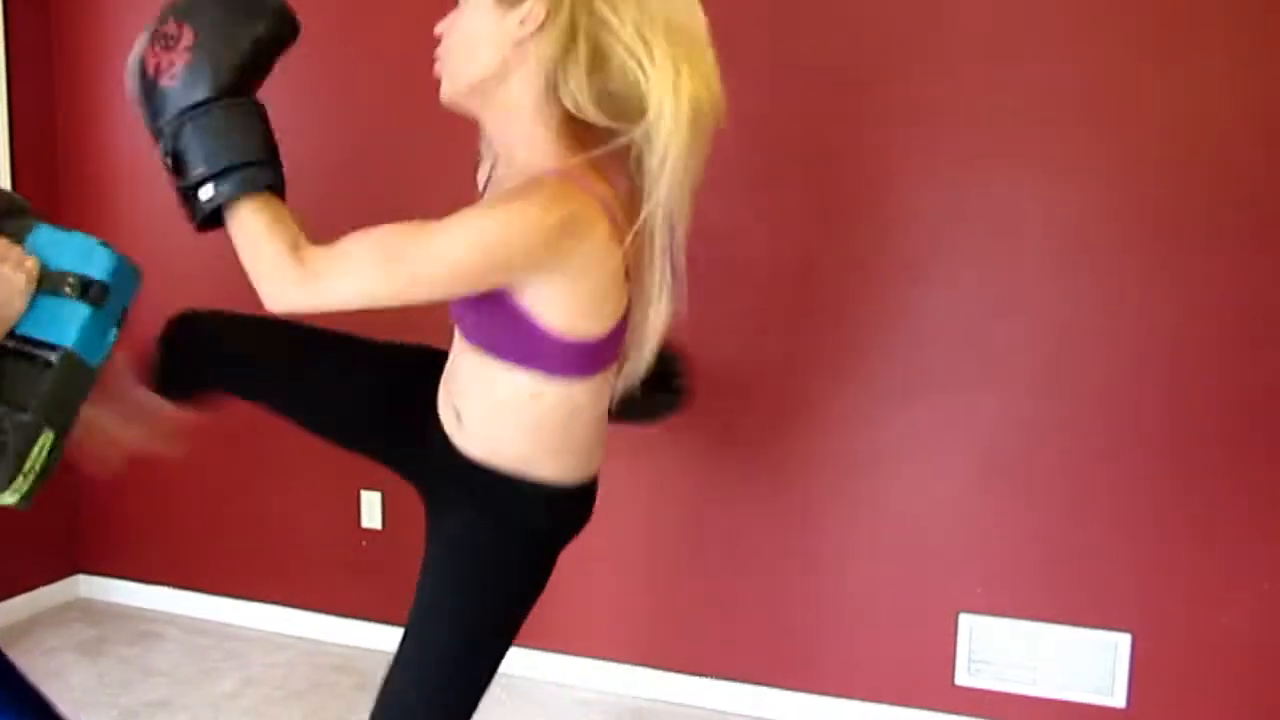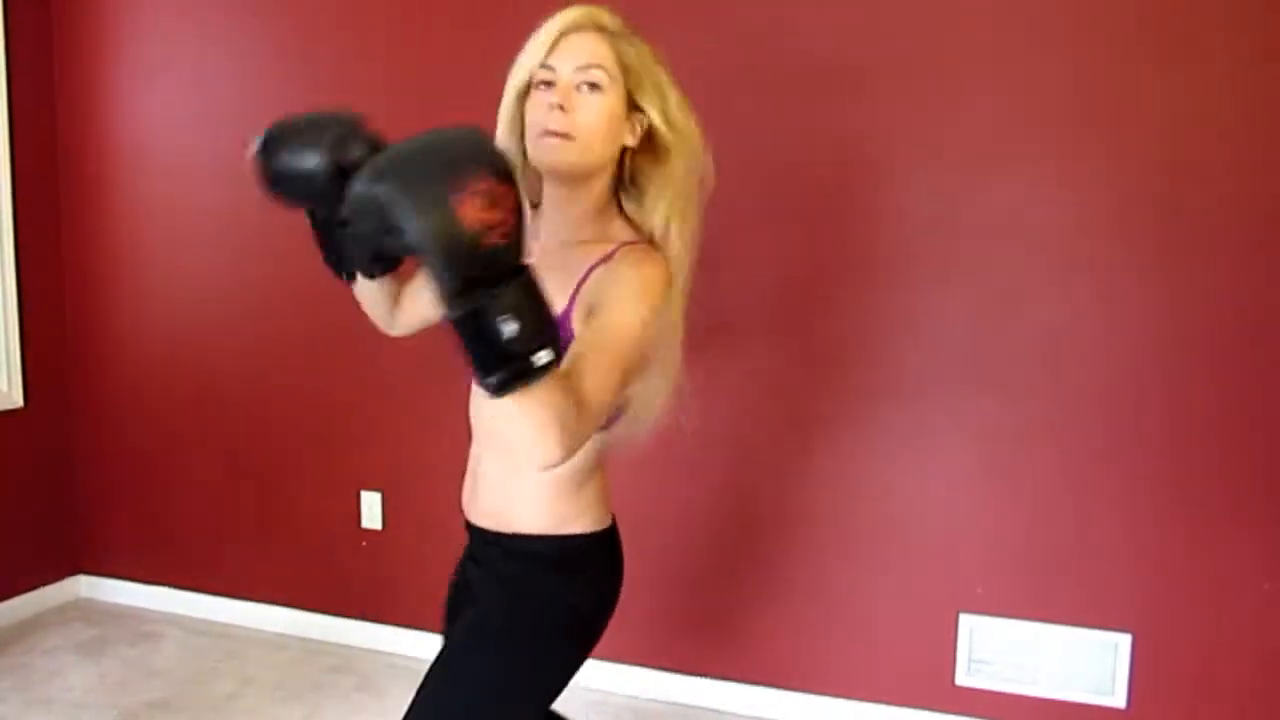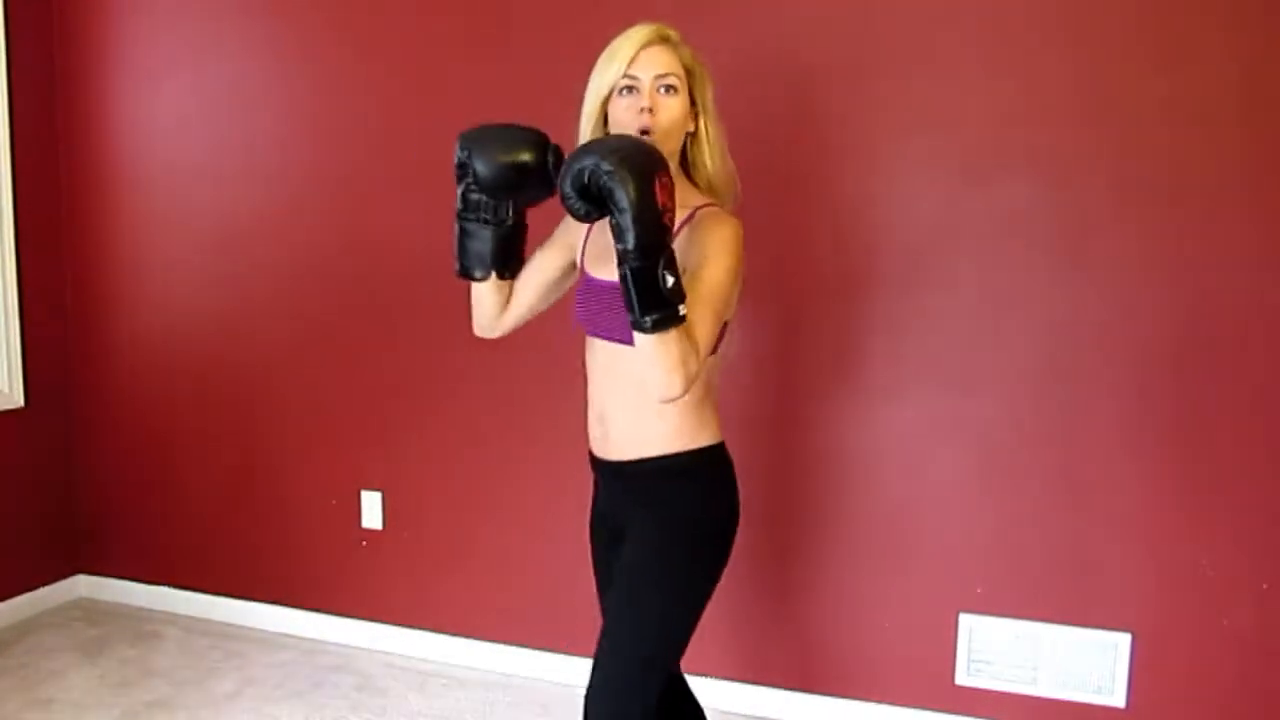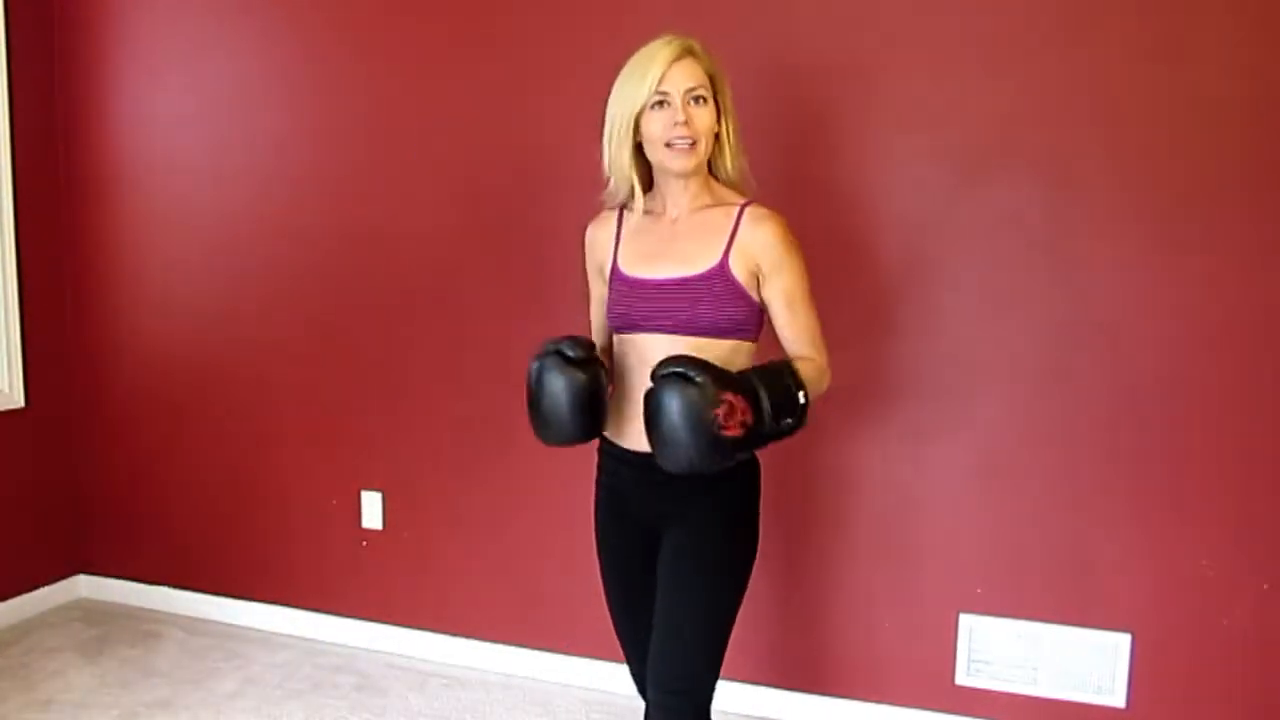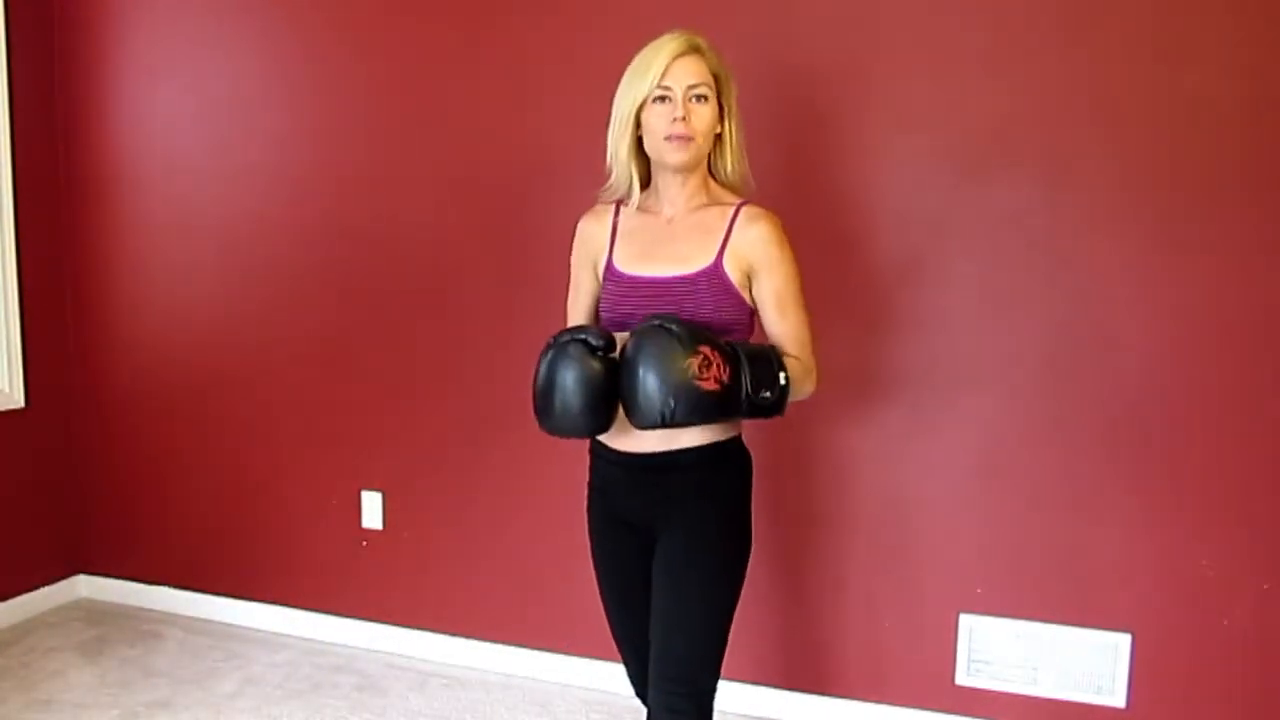
dt=0.5s
person 1, frame 1
left shoulder: (549, 213)
right shoulder: (532, 159)
left elbow: (293, 283)
left wrist: (206, 117)
left hip: (513, 501)
right hip: (445, 430)
right knee: (204, 342)
person 1, frame 2
left shoulder: (637, 272)
right shoulder: (506, 232)
left elbow: (554, 441)
right elbow: (398, 315)
left wrist: (492, 289)
right wrist: (351, 231)
left hip: (551, 571)
right hip: (494, 549)
person 1, frame 3
left shoulder: (712, 229)
right shoulder: (588, 221)
left elbow: (672, 377)
right elbow: (492, 319)
left wrist: (644, 245)
right wrist: (490, 207)
left hip: (684, 491)
right hip: (614, 488)
person 1, frame 4
left shoulder: (757, 231)
right shoulder: (607, 231)
left elbow: (814, 369)
left wrist: (747, 403)
right wrist: (571, 373)
left hip: (713, 488)
right hip: (622, 481)
person 1, frame 5
left shoulder: (751, 231)
right shoulder: (600, 226)
left elbow: (801, 371)
right elbow: (574, 339)
left wrist: (725, 375)
right wrist: (575, 370)
left hip: (705, 484)
right hip: (614, 481)
